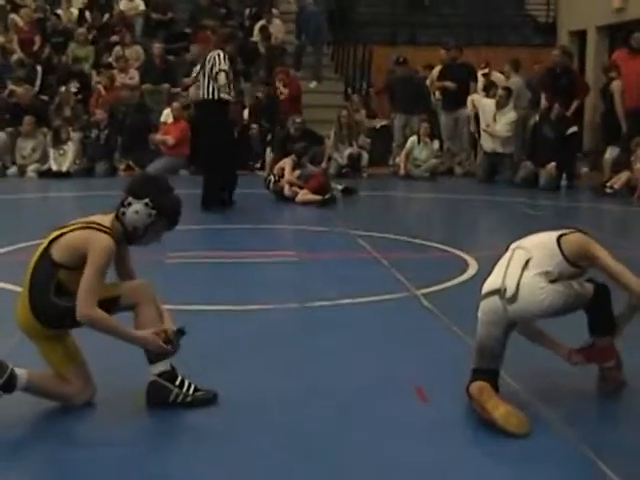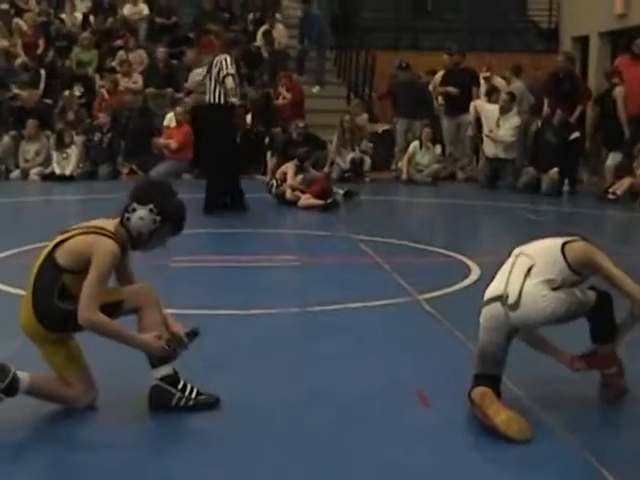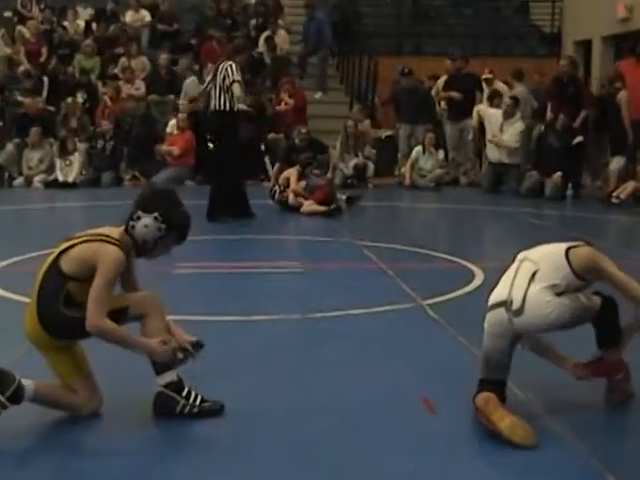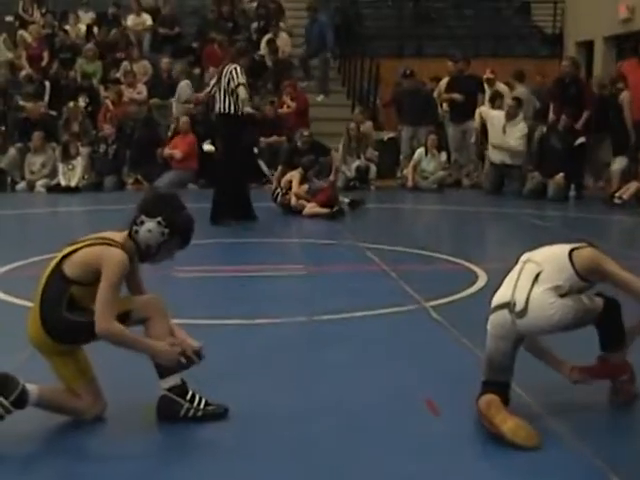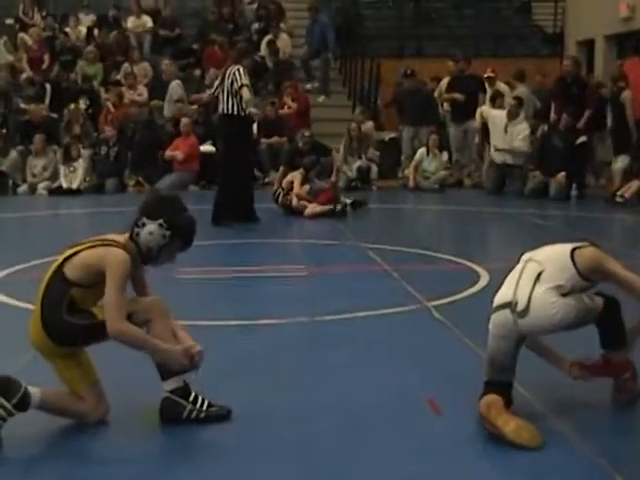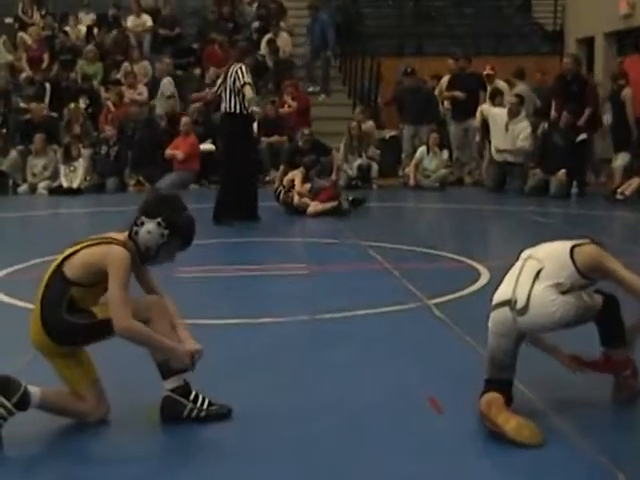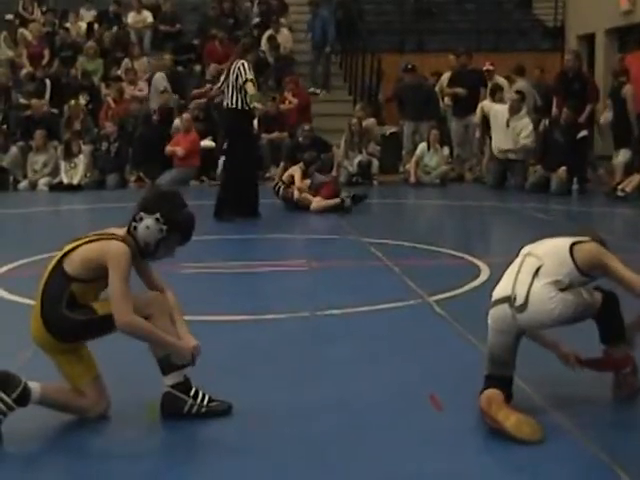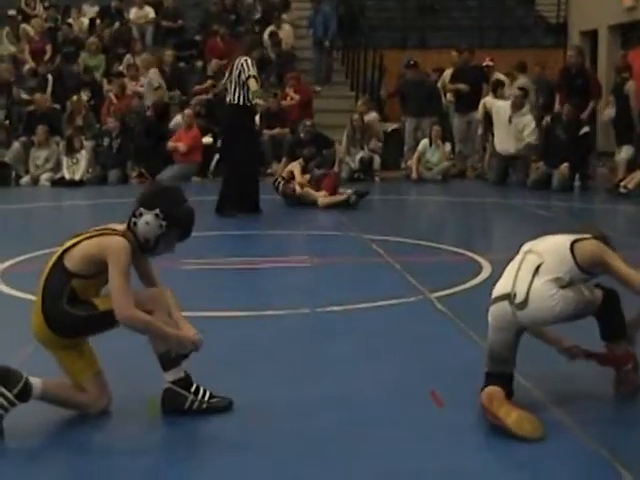
dt=0.1s
person 1, frame 1
left shoulder: (113, 229)
right shoulder: (103, 241)
left elbow: (129, 283)
right elbow: (86, 313)
left wrist: (162, 318)
right wrist: (138, 337)
left hip: (42, 308)
right hip: (46, 309)
left knee: (81, 393)
right knee: (142, 294)
right ankle: (165, 383)
person 1, frame 2
left shoulder: (116, 234)
right shoulder: (107, 247)
left elbow: (128, 289)
right elbow: (88, 317)
left wrist: (168, 322)
right wrist: (140, 341)
left hip: (46, 311)
right hip: (49, 312)
left knee: (83, 397)
right knee: (145, 297)
right ankle: (150, 386)
person 1, frame 3
left shoulder: (121, 242)
right shoulder: (112, 254)
left elbow: (133, 297)
right elbow: (96, 323)
left wrist: (173, 331)
right wrist: (148, 347)
left hip: (51, 319)
right hip: (52, 320)
left knee: (88, 403)
right knee: (149, 304)
right ankle: (172, 394)
person 1, frame 4
left shoulder: (124, 246)
right shoulder: (116, 257)
left elbow: (139, 301)
right elbow: (104, 327)
left wrist: (177, 334)
right wrist: (156, 349)
left hip: (54, 322)
right hip: (56, 325)
left knee: (92, 408)
right knee: (152, 307)
person 1, frame 5
left shoulder: (126, 248)
right shoulder: (118, 258)
left elbow: (146, 299)
right elbow: (116, 329)
left wrist: (182, 337)
right wrist: (167, 352)
left hip: (58, 326)
right hip: (57, 327)
left knee: (95, 411)
right knee: (153, 310)
right ankle: (178, 399)
person 1, frame 6
left shoulder: (127, 247)
right shoulder: (118, 256)
left elbow: (160, 296)
right elbow: (123, 325)
left wrist: (183, 336)
right wrist: (174, 350)
left hip: (57, 325)
right hip: (57, 326)
left knee: (96, 410)
right knee: (154, 310)
right ankle: (178, 398)
person 1, frame 7
left shoulder: (128, 243)
right shoulder: (118, 251)
left elbow: (163, 291)
right elbow: (125, 321)
left wrist: (182, 332)
right wrist: (176, 348)
left hip: (60, 321)
right hip: (58, 322)
left knee: (96, 406)
right knee: (154, 306)
right ankle: (179, 393)
person 1, frame 8
left shoulder: (129, 239)
right shoulder: (118, 246)
left elbow: (157, 288)
right elbow: (126, 315)
left wrist: (181, 324)
right wrist: (178, 339)
left hip: (61, 316)
right hip: (59, 318)
left knee: (97, 402)
right knee: (154, 302)
right ankle: (179, 389)
person 2, frame 1
left shoulder: (528, 248)
right shoulder: (581, 243)
left wrist: (564, 352)
right wrist: (616, 326)
left hip: (490, 303)
right hip: (530, 294)
left knee: (483, 375)
right knee: (599, 294)
left ankle: (481, 389)
right ankle: (609, 370)
person 2, frame 2
left shoulder: (532, 254)
right shoulder: (585, 252)
left wrist: (565, 358)
right wrist: (615, 335)
left hip: (492, 309)
right hip: (532, 301)
left knee: (485, 379)
right knee: (601, 302)
left ankle: (483, 395)
right ankle: (611, 377)
person 2, frame 3
left shoulder: (535, 259)
right shoulder: (589, 256)
left wrist: (567, 364)
right wrist: (619, 339)
left hip: (497, 314)
right hip: (537, 307)
left knee: (491, 385)
right knee: (606, 307)
left ankle: (487, 400)
right ankle: (617, 380)
person 2, frame 4
left shoulder: (539, 260)
right shoulder: (592, 258)
left wrist: (564, 369)
right wrist: (622, 342)
left hip: (499, 316)
right hip: (540, 308)
left knee: (494, 386)
right knee: (608, 308)
left ankle: (490, 403)
right ankle: (621, 382)
person 2, frame 5
left shoulder: (538, 260)
right shoulder: (594, 256)
left wrist: (563, 365)
left hip: (501, 315)
right hip: (541, 308)
left knee: (496, 387)
right knee: (609, 307)
left ankle: (492, 403)
person 2, frame 6
left shoulder: (540, 256)
right shoulder: (593, 254)
left wrist: (563, 357)
left hip: (501, 313)
right hip: (541, 306)
left knee: (497, 384)
right knee: (607, 305)
left ankle: (492, 401)
person 2, frame 7
left shoulder: (542, 251)
right shoulder: (593, 251)
left wrist: (558, 350)
left hip: (499, 310)
right hip: (539, 303)
left knee: (497, 381)
right knee: (607, 302)
left ankle: (492, 397)
person 2, frame 8
left shoulder: (543, 248)
right shoulder: (594, 248)
left wrist: (560, 344)
left hip: (499, 307)
right hip: (539, 300)
left knee: (498, 378)
right knee: (607, 299)
left ankle: (493, 394)
person 3, frame 1
left shoulder: (209, 57)
right shoulder: (220, 55)
left elbow: (193, 79)
right elbow: (221, 74)
right wrist: (224, 92)
left hip: (205, 108)
right hip: (215, 108)
left knee: (223, 153)
right knee: (216, 155)
left ankle: (220, 196)
right ankle: (211, 199)
person 3, frame 2
left shoulder: (215, 61)
right shoulder: (226, 59)
right elbow: (228, 78)
right wrist: (232, 96)
left hip: (211, 112)
right hip: (220, 113)
left knee: (229, 158)
right knee: (221, 159)
left ankle: (234, 200)
right ankle: (213, 204)
person 3, frame 3
left shoulder: (219, 68)
right shoulder: (231, 66)
left elbow: (205, 89)
right elbow: (235, 85)
right wrist: (239, 103)
left hip: (218, 117)
right hip: (227, 119)
left knee: (233, 164)
right knee: (224, 166)
left ankle: (237, 207)
right ankle: (216, 210)
person 3, frame 4
left shoulder: (224, 71)
right shoulder: (236, 69)
left elbow: (208, 92)
right elbow: (240, 89)
right wrist: (245, 106)
left hip: (225, 121)
right hip: (232, 122)
left knee: (238, 167)
right knee: (228, 169)
left ankle: (241, 210)
right ankle: (219, 213)
person 3, frame 5
left shoulder: (226, 73)
right shoulder: (238, 70)
left elbow: (210, 94)
right elbow: (244, 90)
right wrist: (250, 107)
left hip: (227, 122)
right hip: (234, 124)
left knee: (241, 169)
right knee: (230, 170)
left ankle: (242, 212)
right ankle: (221, 215)
person 3, frame 6
left shoulder: (229, 70)
right shoulder: (241, 68)
left elbow: (215, 92)
right elbow: (247, 88)
right wrist: (252, 105)
left hip: (230, 121)
right hip: (237, 122)
left knee: (246, 167)
right knee: (233, 168)
left ankle: (244, 210)
right ankle: (223, 212)
person 3, frame 7
left shoulder: (233, 66)
right shoulder: (244, 65)
left elbow: (219, 88)
right elbow: (249, 85)
right wrist: (254, 102)
left hip: (232, 116)
right hip: (239, 118)
left knee: (247, 163)
right knee: (234, 165)
left ankle: (244, 207)
right ankle: (224, 209)
person 3, frame 8
left shoulder: (237, 63)
right shoulder: (246, 62)
left elbow: (225, 85)
right elbow: (251, 81)
right wrist: (256, 98)
left hip: (235, 112)
right hip: (240, 114)
left knee: (248, 159)
right knee: (235, 161)
left ankle: (246, 202)
right ankle: (226, 204)
